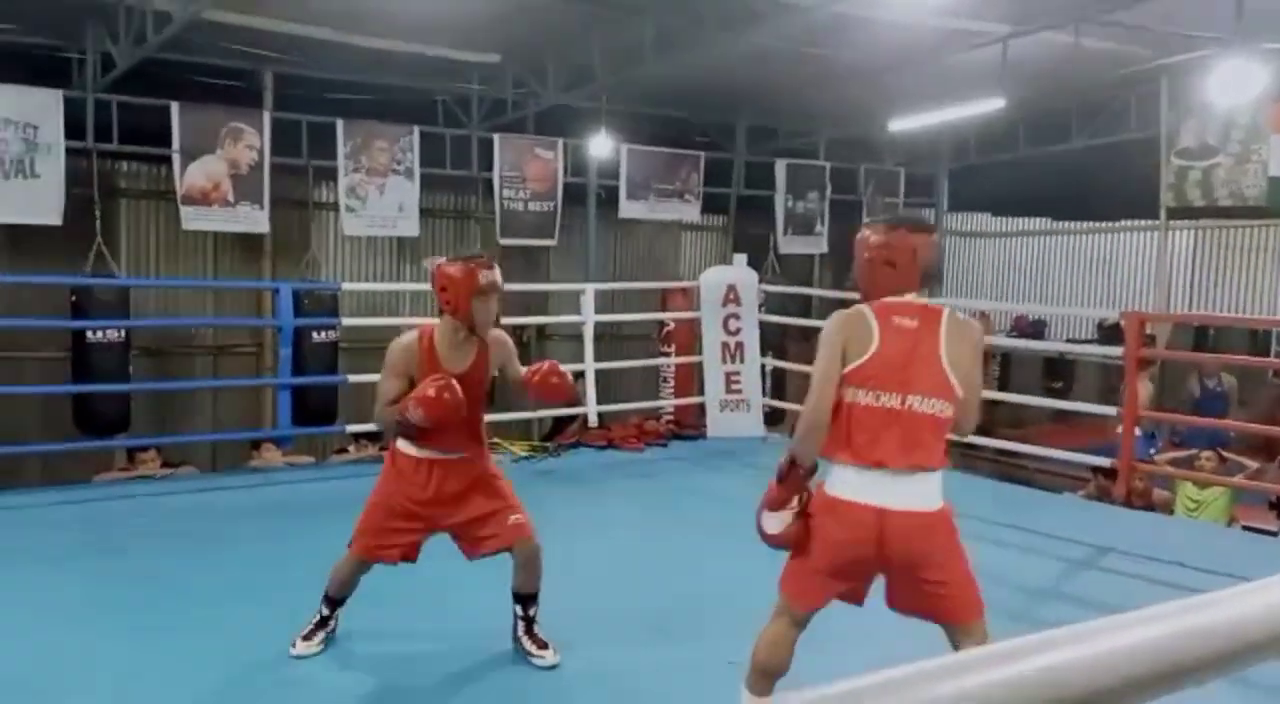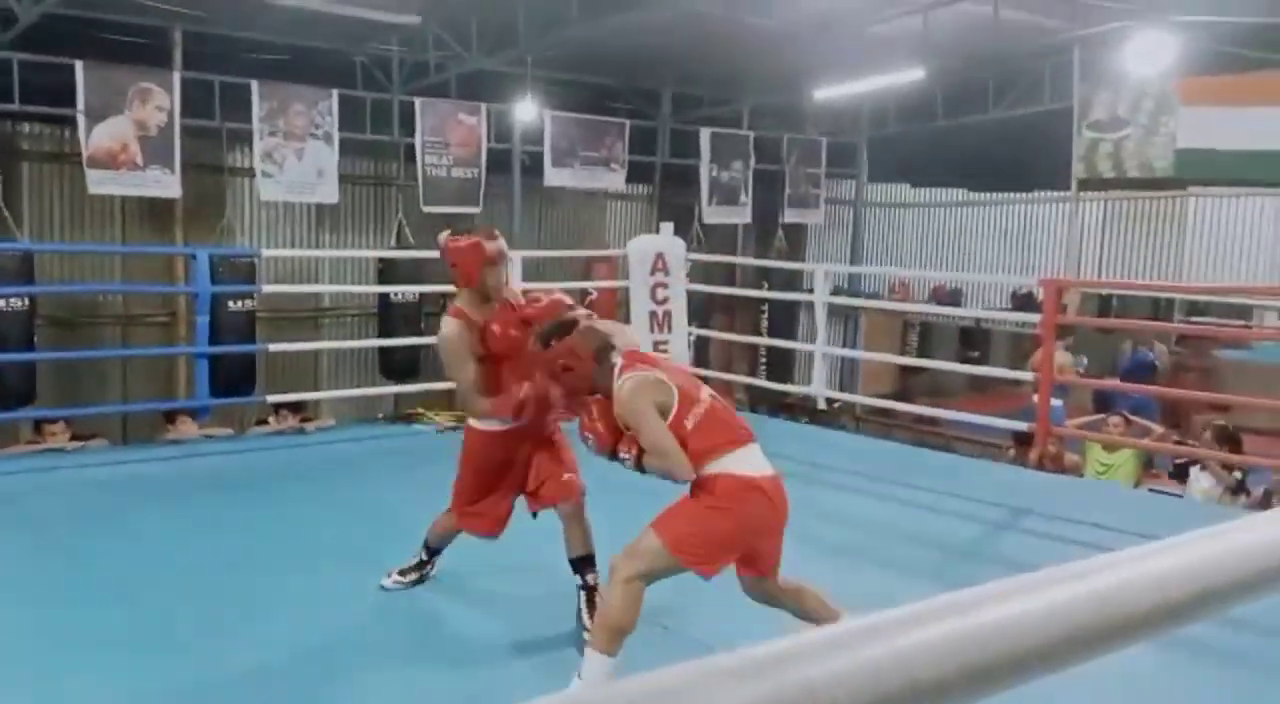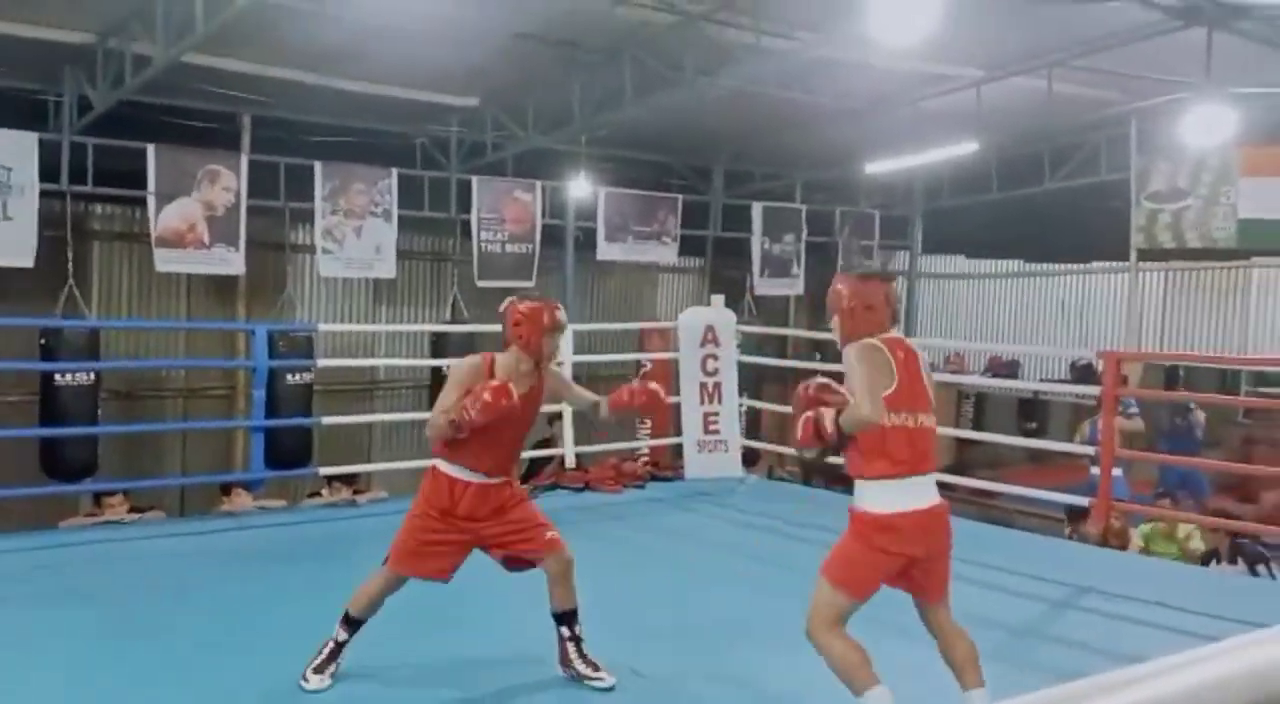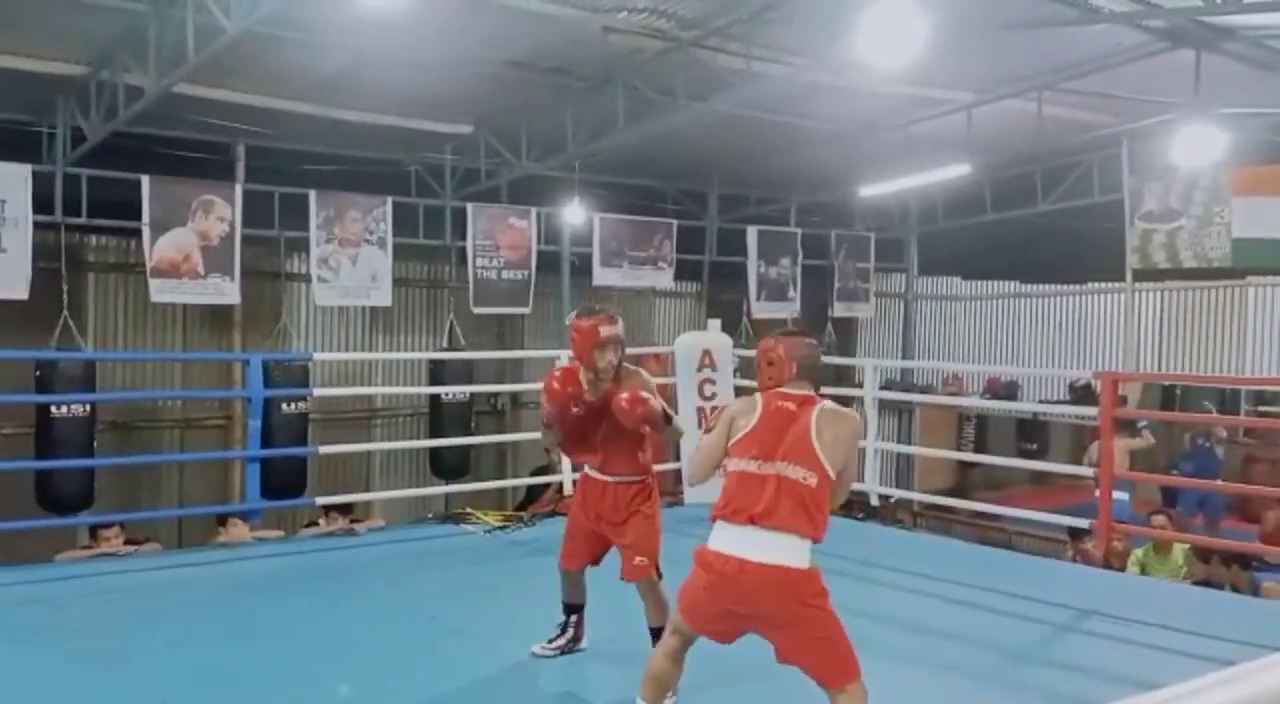
dt=1s
person 1, frame 1
left shoulder: (847, 325)
right shoulder: (964, 335)
left elbow: (813, 414)
right elbow: (964, 424)
left wrist: (794, 475)
left hip: (846, 508)
right hip: (921, 514)
left knee: (787, 619)
right knee: (972, 635)
person 1, frame 2
left shoulder: (629, 393)
right shoulder: (637, 361)
left elbow: (678, 468)
left wrist: (625, 452)
left hip: (733, 491)
right hip: (766, 487)
left knee: (627, 573)
right knee: (764, 585)
left ankle: (588, 689)
person 1, frame 3
left shoulder: (862, 353)
right shoulder: (913, 358)
left elbow: (869, 417)
left wrist: (828, 422)
right wrist: (840, 398)
left hip: (882, 519)
right hip: (929, 512)
left knee: (822, 623)
right knee: (938, 616)
person 1, frame 4
left shoulder: (743, 409)
right shoulder: (844, 423)
left elbow: (695, 473)
left wrist: (716, 428)
left hip: (723, 563)
right hip: (789, 574)
left knee: (677, 637)
person 2, frame 1
left shoulder: (497, 344)
right shoulder: (408, 348)
left elbow: (520, 380)
right elbow: (384, 416)
left wrist: (543, 386)
right wrist: (414, 411)
left hip: (471, 467)
right hip: (411, 469)
left knee: (525, 545)
right knee: (361, 554)
left ankle: (525, 626)
right ankle: (325, 619)
person 2, frame 2
left shoulder: (505, 301)
right shoulder: (455, 329)
right elbow: (473, 402)
left wrist: (535, 315)
right wrist: (517, 402)
left hip: (539, 424)
right hip: (492, 436)
left knee: (572, 505)
right knee: (462, 515)
left ankle: (589, 595)
right ankle: (425, 560)
person 2, frame 3
left shoulder: (548, 377)
right shoulder: (470, 370)
left elbow: (592, 407)
right elbow: (433, 434)
left wrist: (624, 402)
right wrist: (462, 418)
left hip: (501, 492)
right hip: (446, 490)
left knee: (559, 561)
right knee: (393, 575)
left ankle: (571, 652)
right ankle: (337, 646)
person 2, frame 4
left shoulder: (634, 380)
right shoulder: (566, 381)
left elbow: (669, 427)
right elbow: (555, 445)
left wrist: (658, 415)
right wrist: (551, 414)
left hip: (635, 491)
right hip: (593, 487)
left knee: (644, 577)
right knee: (570, 565)
right ankle: (573, 629)
